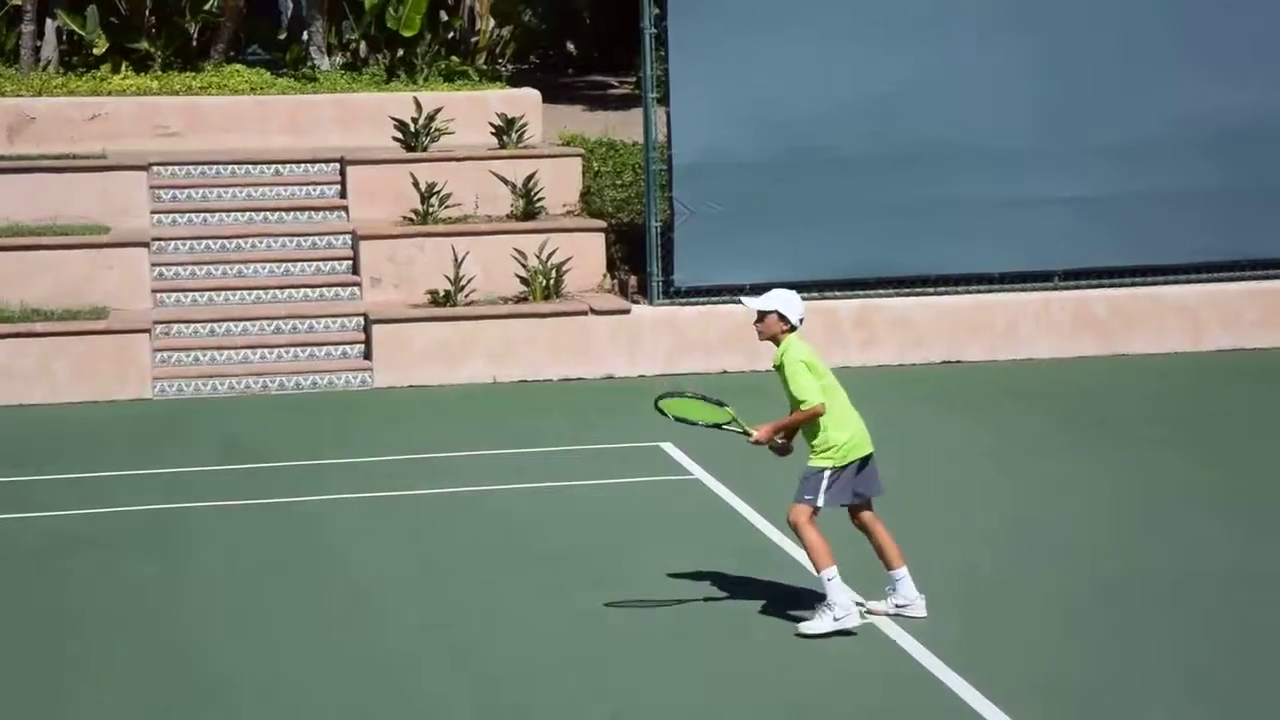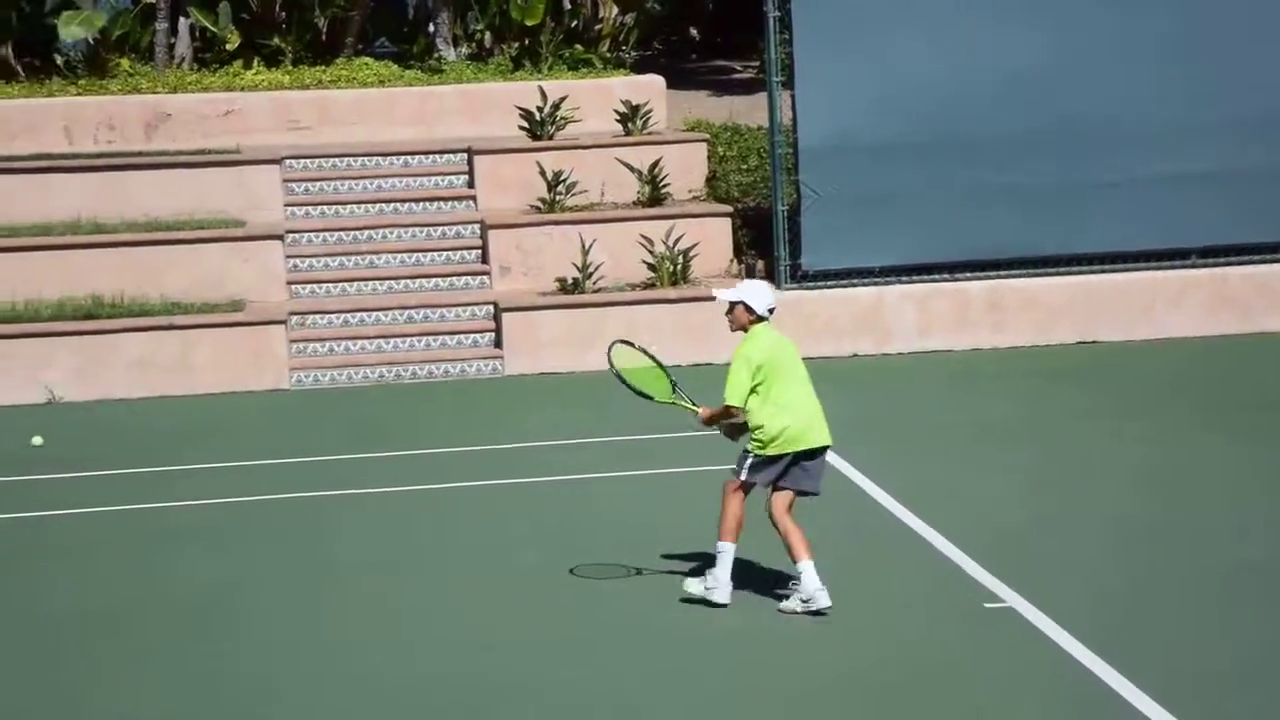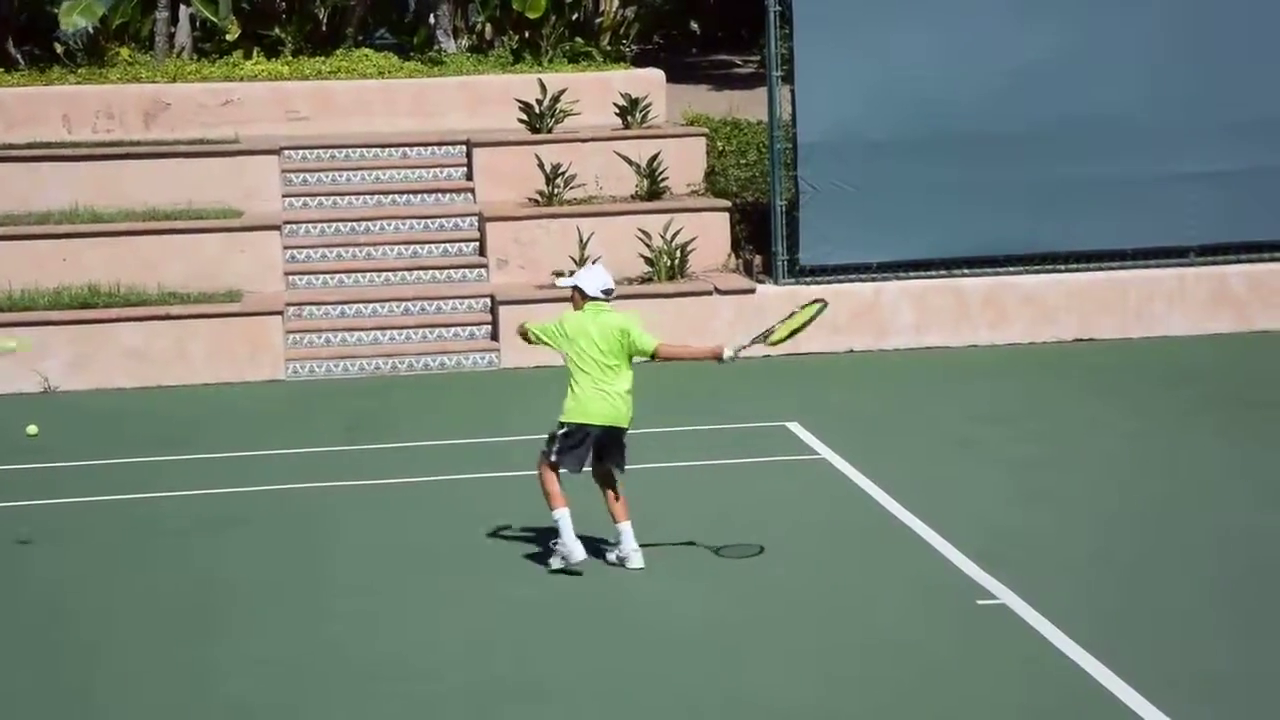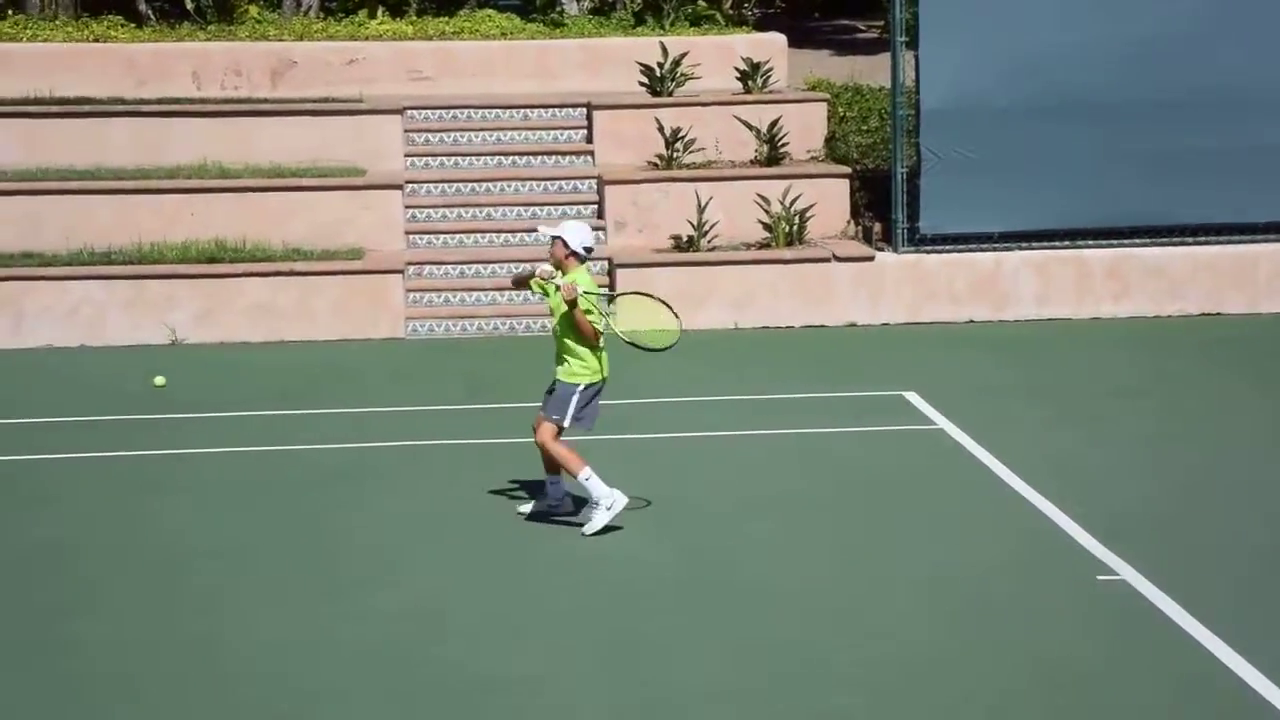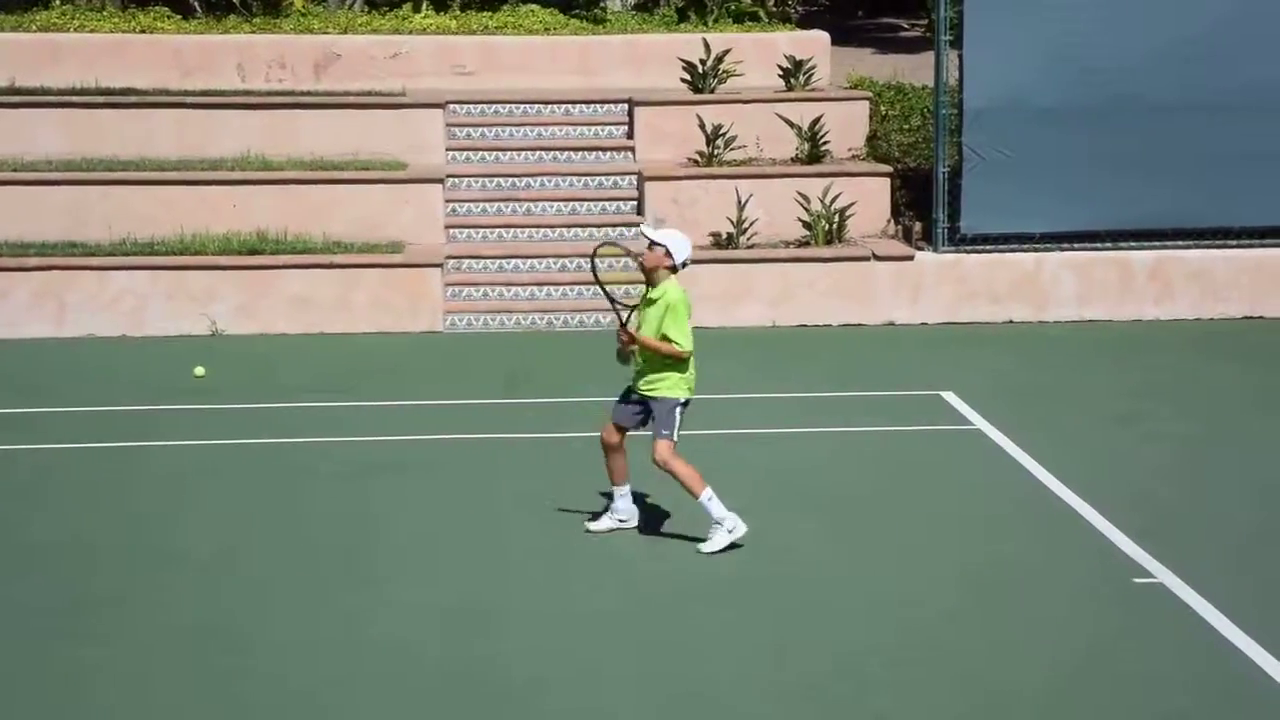
dt=0.7s
person 1, frame 1
left shoulder: (793, 356)
right shoulder: (792, 353)
left elbow: (816, 407)
right elbow: (803, 408)
left wrist: (773, 430)
right wrist: (785, 436)
left hip: (835, 449)
right hip: (852, 444)
left knee: (800, 518)
right knee: (864, 518)
left ankle: (840, 606)
right ankle: (907, 595)
person 1, frame 2
left shoulder: (748, 349)
right shoulder: (781, 342)
left elbow: (733, 407)
left wrist: (709, 416)
right wrist: (738, 421)
left hip: (778, 436)
right hip: (811, 435)
left knee: (734, 491)
right knee: (779, 509)
left ankle: (719, 581)
right ankle: (811, 589)
person 1, frame 3
left shoulder: (567, 323)
right shoulder: (623, 323)
left elbow: (524, 331)
right elbow: (660, 351)
left wrist: (526, 332)
right wrist: (716, 352)
left hip: (582, 413)
right hip: (617, 415)
left knee: (548, 467)
right knee: (605, 475)
left ankle: (569, 542)
right ankle: (628, 549)
person 1, frame 4
left shoulder: (583, 287)
right shoulder: (559, 279)
left elbow: (594, 338)
right elbow: (516, 282)
left wrist: (573, 304)
right wrist: (534, 274)
left hip: (585, 373)
right hip: (568, 371)
left knee: (546, 437)
right knee: (544, 434)
left ankle: (605, 498)
right ankle: (553, 496)
person 1, frame 5
left shoulder: (675, 297)
right shoulder: (649, 291)
left elbow: (681, 351)
left wrist: (638, 339)
right wrist: (626, 345)
left hip: (670, 385)
right hip: (644, 381)
left knee: (664, 455)
right knee: (610, 437)
left ankle: (725, 521)
right ankle: (623, 510)
